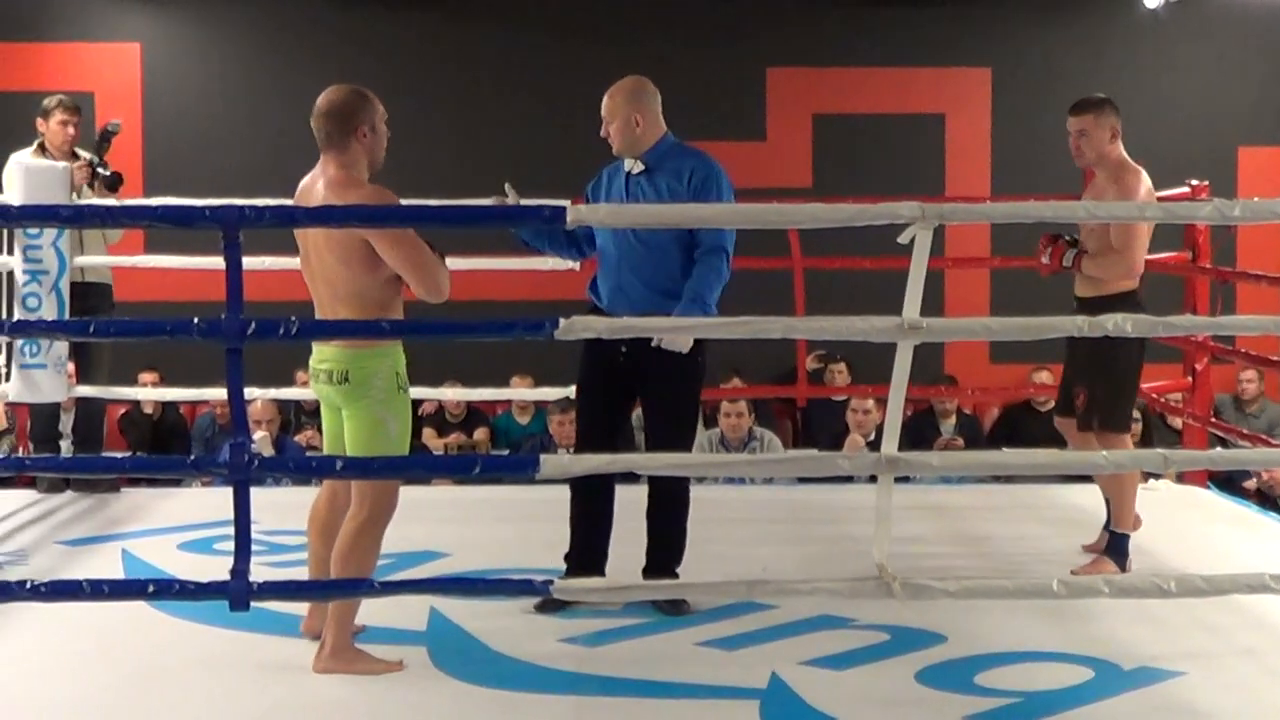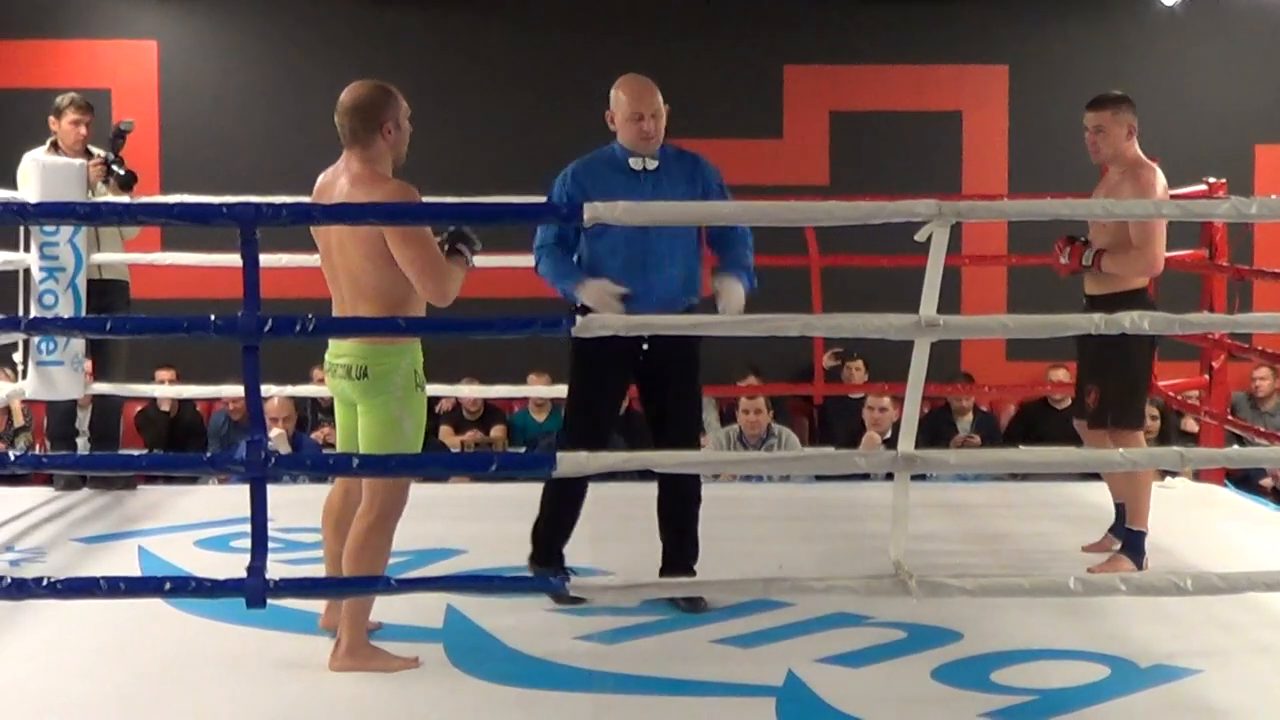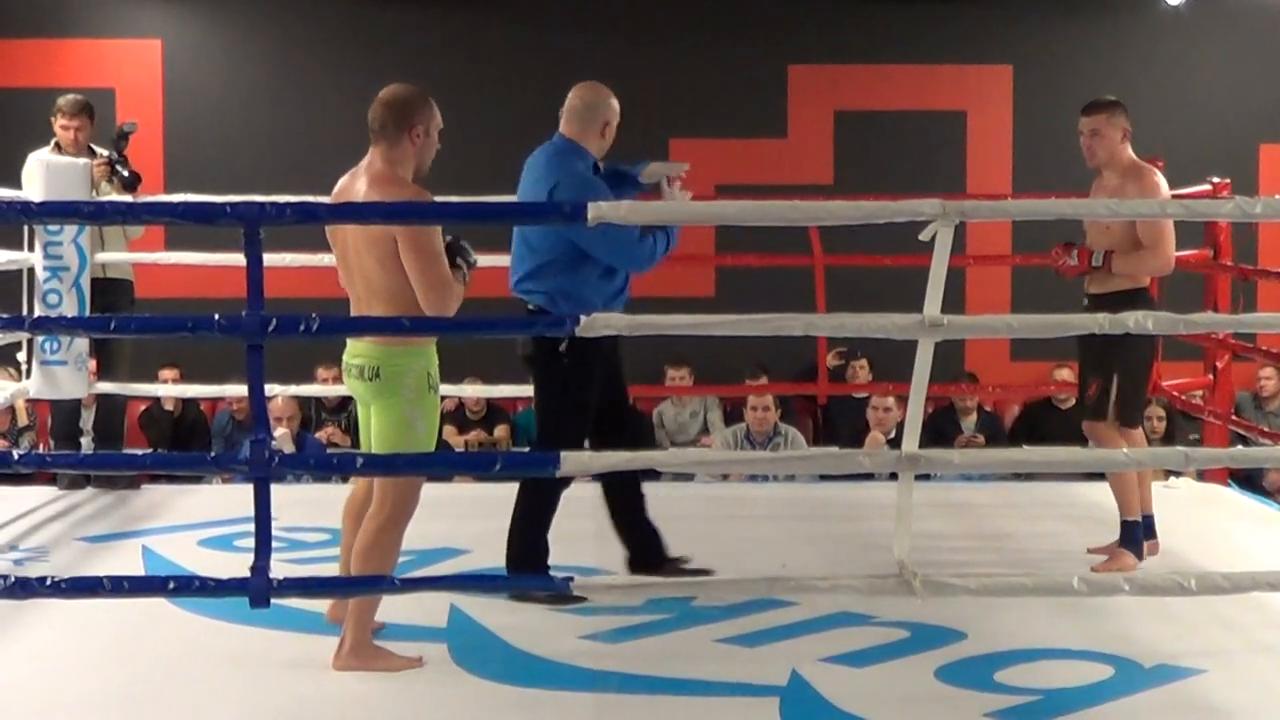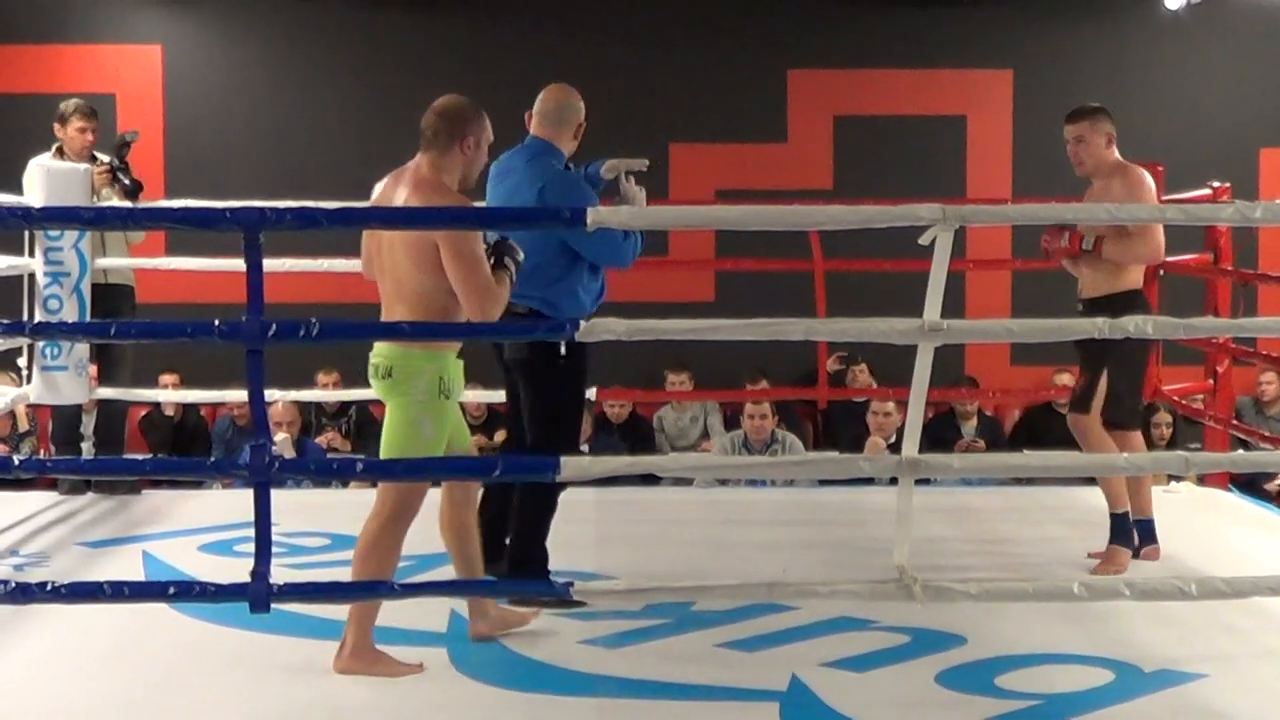
dt=0.4s
person 1, frame 1
left shoulder: (308, 190)
right shoulder: (368, 200)
right elbow: (436, 286)
left wrist: (397, 265)
right wrist: (431, 255)
left hip: (328, 356)
right hip: (370, 363)
left knee: (339, 486)
right knee: (374, 502)
left ankle: (319, 611)
right ankle: (337, 647)
person 1, frame 2
left shoulder: (326, 186)
right shoulder: (392, 196)
right elbow: (441, 290)
left wrist: (430, 248)
right wrist: (459, 254)
left hip: (343, 351)
right hip: (387, 359)
left knee: (351, 483)
right knee: (384, 500)
left ankle: (337, 606)
right ankle: (353, 644)
person 1, frame 3
left shoulder: (347, 188)
right shoulder: (408, 200)
right elbow: (440, 304)
left wrist: (432, 261)
right wrist: (459, 266)
left hip: (364, 352)
right hip: (402, 362)
left knee: (371, 485)
right knee: (396, 501)
left ankle: (345, 598)
right ankle: (356, 642)
person 1, frame 4
left shoulder: (389, 188)
right shoulder: (448, 208)
left elbow: (369, 265)
right elbow: (482, 309)
right wrist: (505, 266)
left hip: (406, 357)
right hip: (422, 367)
left knee: (464, 481)
right knee: (398, 504)
left ankle: (482, 610)
right ankle: (356, 645)
person 2, frame 1
left shoulder: (698, 174)
right shoulder: (607, 179)
left elbow: (714, 255)
right elbow: (578, 241)
left wrist: (687, 316)
right wrist: (521, 224)
left hip: (673, 339)
right hip: (607, 333)
left knee: (668, 460)
right knee: (591, 452)
left ankle: (662, 576)
right ankle: (582, 572)
person 2, frame 2
left shoulder: (693, 171)
right shoulder: (580, 177)
left elbow: (730, 232)
right elbow: (550, 254)
left wrist: (736, 275)
right wrist: (579, 287)
left hip: (673, 333)
right hip: (602, 333)
left knee: (680, 454)
right knee: (580, 446)
left ankle: (679, 572)
right ankle: (547, 557)
person 2, frame 3
left shoulder: (549, 161)
right shoulder: (568, 180)
right elbow: (634, 252)
left wrist: (638, 176)
left hip: (578, 329)
right hip: (562, 336)
left knee: (622, 438)
right knee: (555, 450)
left ankle: (646, 553)
right ankle: (526, 571)
person 2, frame 4
left shoulder: (506, 169)
right shoulder: (558, 182)
right elbow: (616, 252)
left wrist: (600, 173)
right wrist: (633, 209)
left hip: (515, 325)
right hip: (550, 334)
left knee: (524, 442)
right knee: (550, 453)
left ankle: (489, 550)
right ankle: (526, 572)
person 3, frame 1
left shoulder: (1128, 184)
right shoulder: (1101, 182)
left elbow: (1129, 265)
left wrist: (1068, 258)
right wrist: (1063, 249)
left hip: (1116, 317)
right hip: (1091, 314)
left knee: (1112, 432)
right knee: (1070, 421)
left ankle: (1117, 549)
right ankle: (1120, 514)
person 3, frame 2
left shoulder: (1144, 180)
right shoulder: (1111, 179)
left elbow: (1150, 260)
left wrist: (1087, 259)
right wrist: (1075, 253)
left hip: (1126, 313)
right hip: (1099, 310)
left knee: (1124, 429)
right knee: (1090, 424)
left ankle: (1133, 547)
right ankle: (1125, 519)
person 3, frame 3
left shoulder: (1145, 182)
right shoulder: (1100, 184)
left elbow: (1163, 259)
left wrist: (1094, 260)
right wrist: (1075, 258)
left hip: (1129, 312)
right hip: (1099, 310)
left knee: (1100, 423)
right knee: (1122, 425)
left ankle: (1131, 538)
right ankle: (1143, 529)
person 3, frame 4
left shoulder: (1132, 180)
right shoulder: (1094, 191)
left elbow: (1152, 248)
left wrist: (1085, 242)
right wrist: (1063, 244)
left hip: (1123, 314)
right hip: (1097, 315)
left knee: (1085, 417)
right knee: (1121, 427)
left ankle: (1122, 531)
right ankle: (1143, 535)
person 4, frame 1
left shoulder: (90, 164)
right shoulder: (22, 163)
left elbow: (113, 235)
left wrist: (104, 199)
right wrist: (67, 188)
left hip: (94, 283)
left knee: (95, 378)
person 4, frame 2
left shoulder: (105, 162)
right shoulder: (35, 162)
left elbow: (129, 231)
left wrist: (120, 194)
right wrist: (82, 186)
left hip: (111, 280)
left knee: (113, 375)
person 4, frame 3
left shoulder: (108, 162)
right shoulder: (39, 162)
left elbow: (134, 230)
left wrist: (123, 192)
right wrist: (87, 186)
left hip: (115, 280)
left knee: (116, 374)
right ankle: (68, 465)
person 4, frame 4
left shoulder: (110, 167)
right shoulder: (41, 167)
left elbow: (135, 235)
left wrist: (125, 196)
right wrist: (88, 191)
left hip: (116, 285)
left knee: (116, 380)
right ankle: (68, 471)
